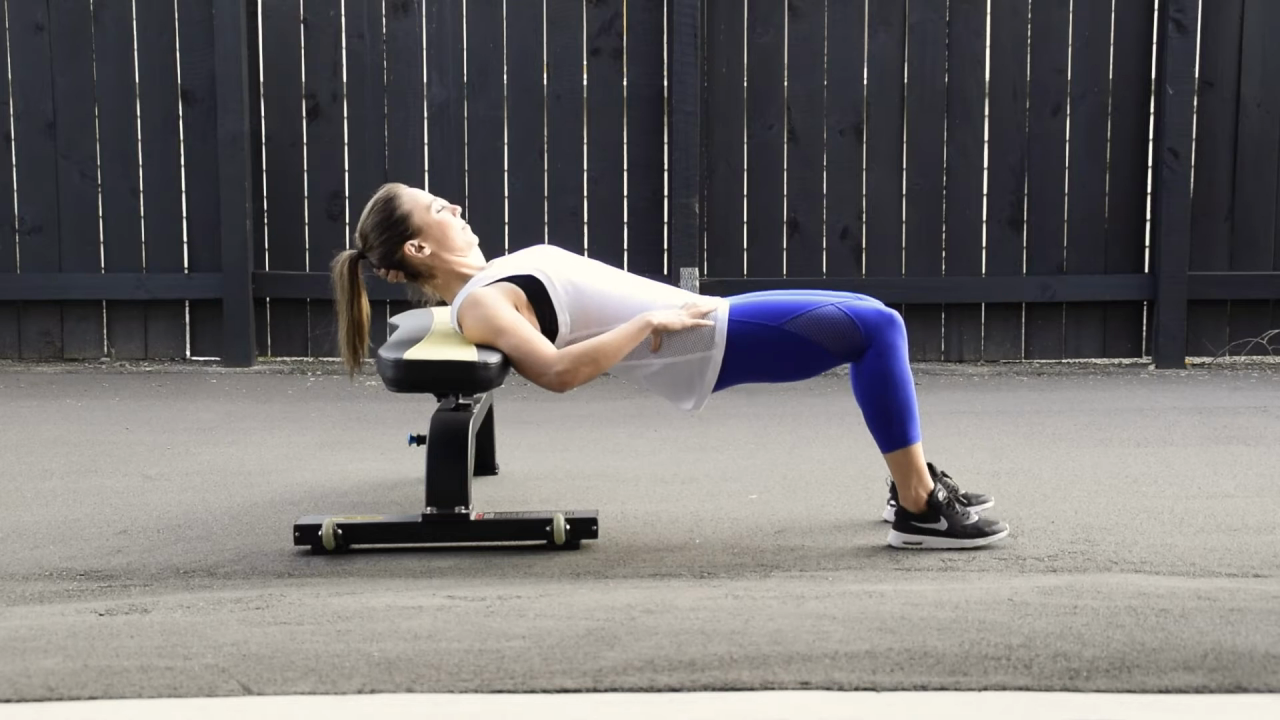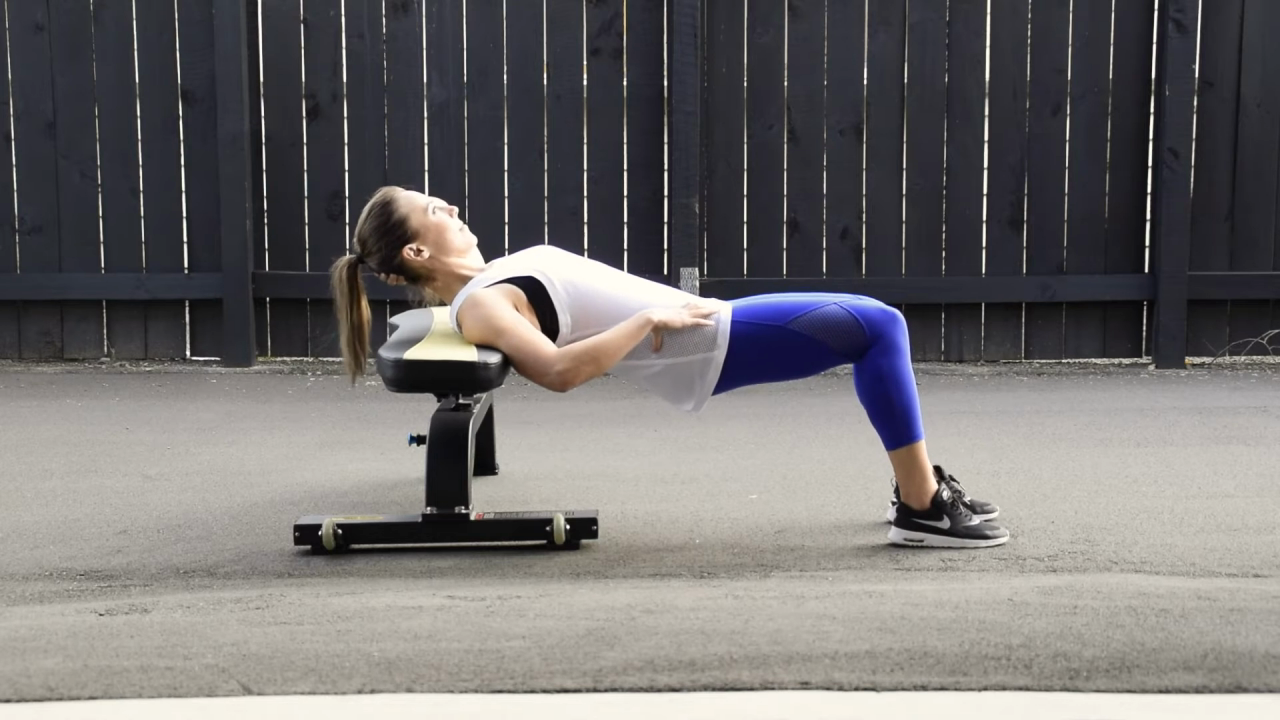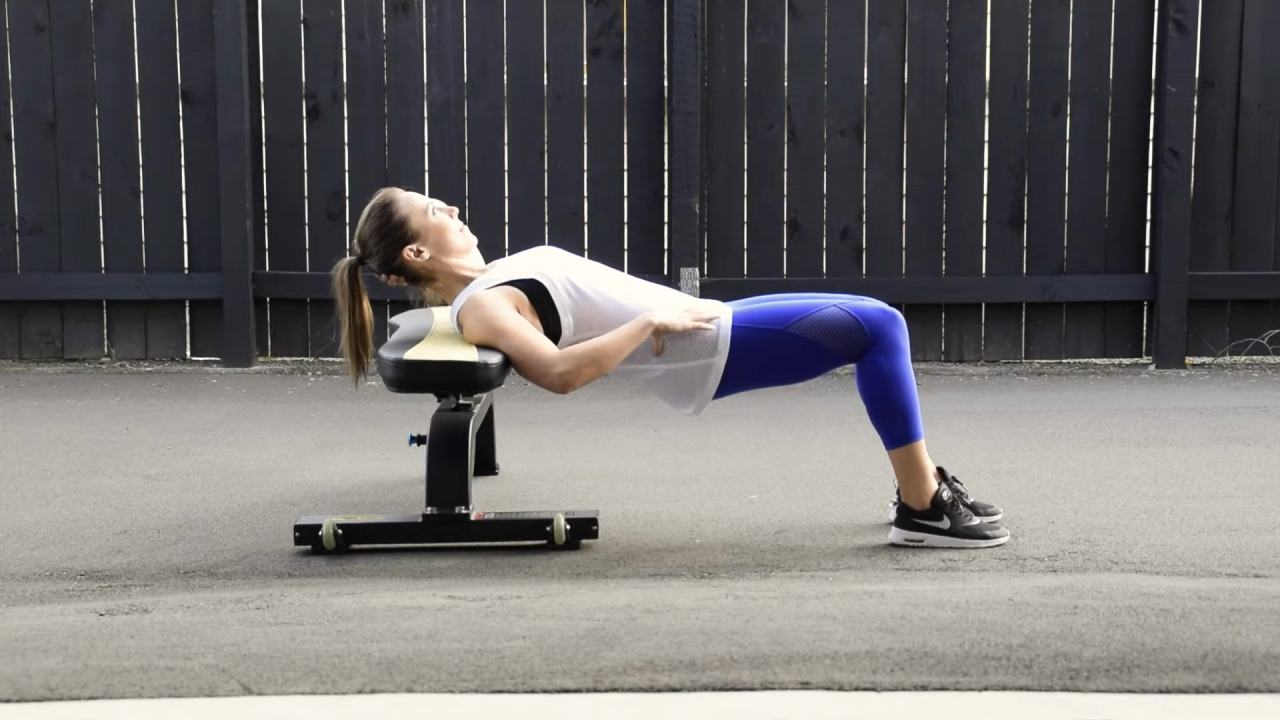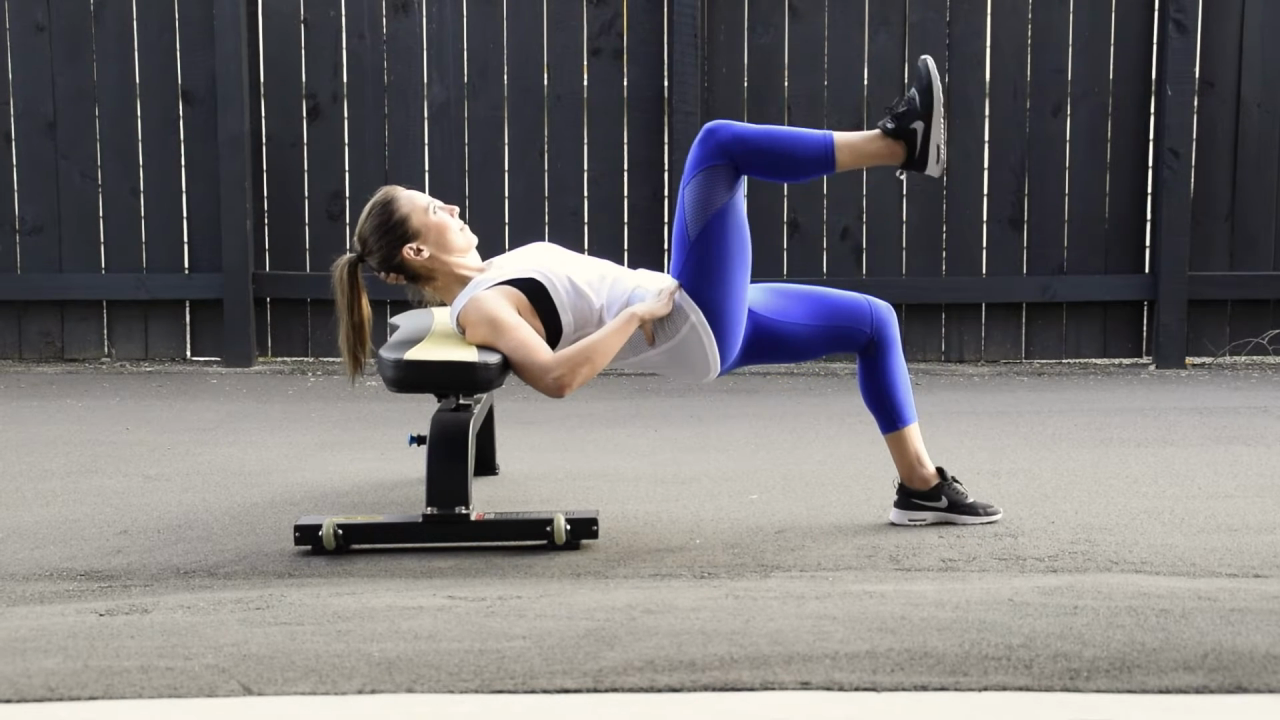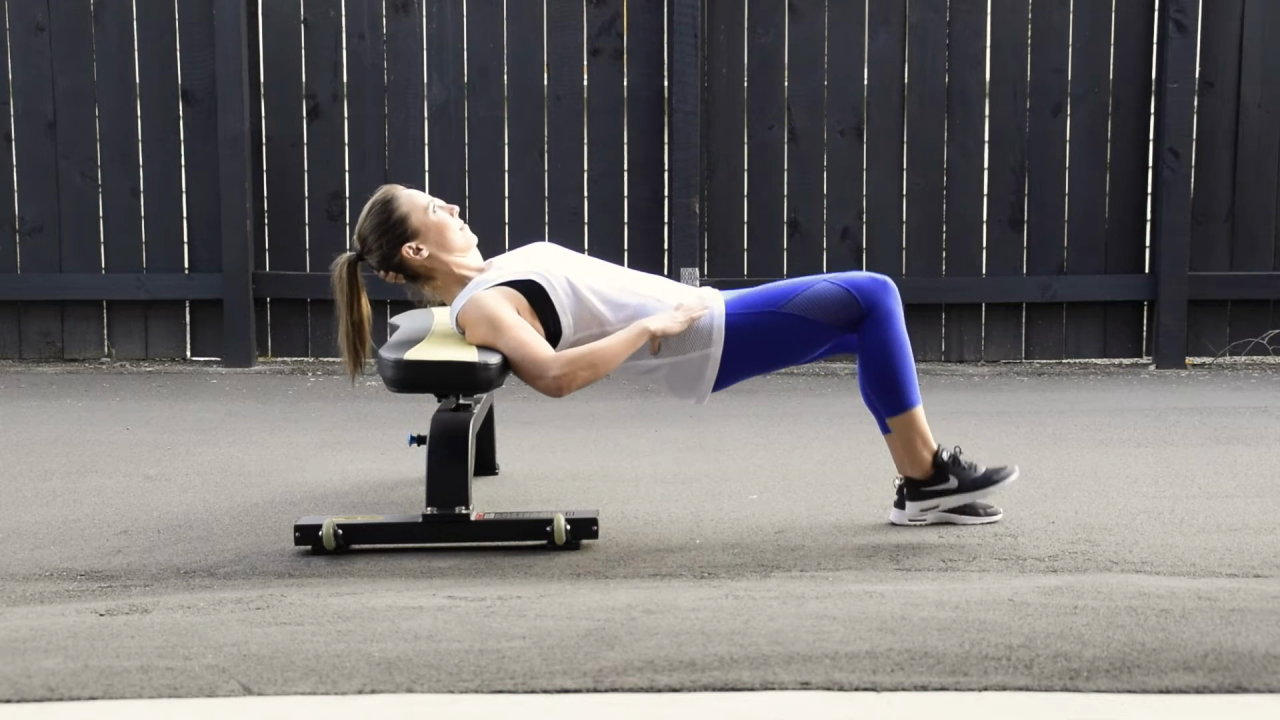
dt=1s
person 1, frame 1
left shoulder: (486, 284)
right shoulder: (477, 305)
right elbow: (559, 370)
left wrist: (671, 306)
right wrist: (652, 321)
left hip: (705, 328)
right hip: (707, 347)
left knee: (874, 322)
right knee: (877, 327)
left ankle: (914, 482)
right ankle: (920, 509)
person 1, frame 2
left shoulder: (484, 282)
right shoulder: (478, 306)
right elbow: (560, 371)
left wrist: (670, 306)
right wrist: (651, 318)
left hip: (710, 326)
right hip: (707, 348)
left knee: (877, 323)
right knee: (879, 327)
left ankle: (919, 485)
right ankle: (923, 507)
person 1, frame 3
left shoulder: (486, 282)
right shoulder: (480, 307)
right elbow: (560, 371)
left wrist: (672, 311)
right wrist: (653, 322)
left hip: (703, 331)
right hip: (701, 355)
left knee: (874, 323)
right knee: (876, 325)
left ankle: (920, 488)
right ankle: (923, 506)
person 1, frame 4
left shoulder: (486, 281)
right shoulder: (479, 308)
right elbow: (557, 377)
right wrist: (640, 310)
left hip: (707, 327)
right hip: (692, 327)
left knee: (873, 321)
right knee: (716, 142)
left ankle: (921, 488)
right ankle: (901, 144)
person 1, frame 5
left shoulder: (486, 281)
right shoulder: (479, 309)
right elbow: (557, 375)
right wrist: (653, 328)
left hip: (703, 316)
right hip: (700, 346)
left knee: (870, 308)
right knee: (873, 294)
left ankle: (918, 482)
right ankle: (926, 472)
